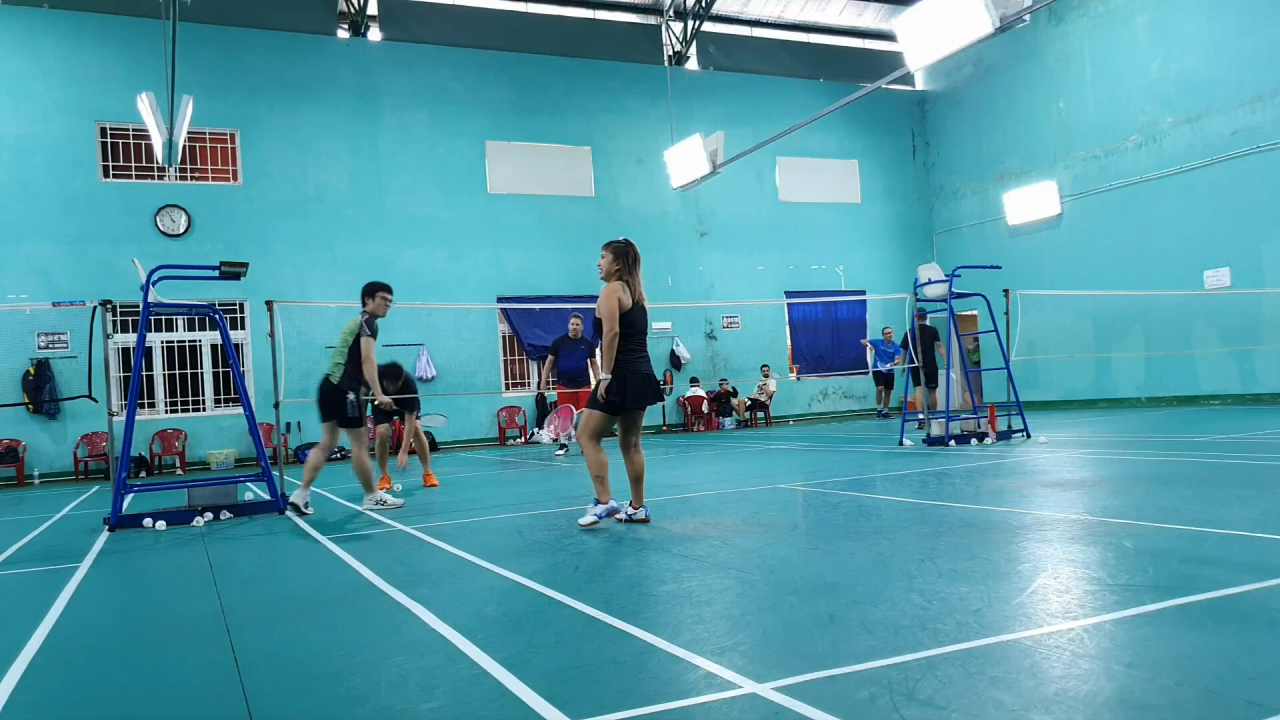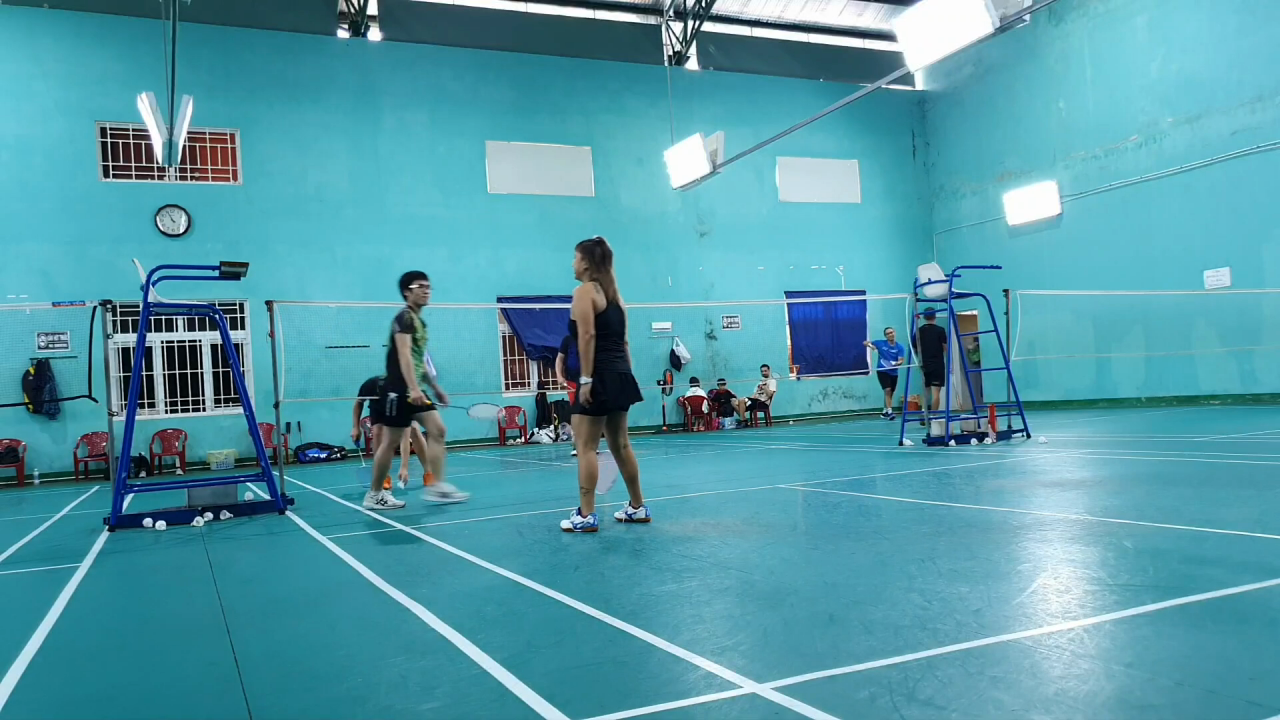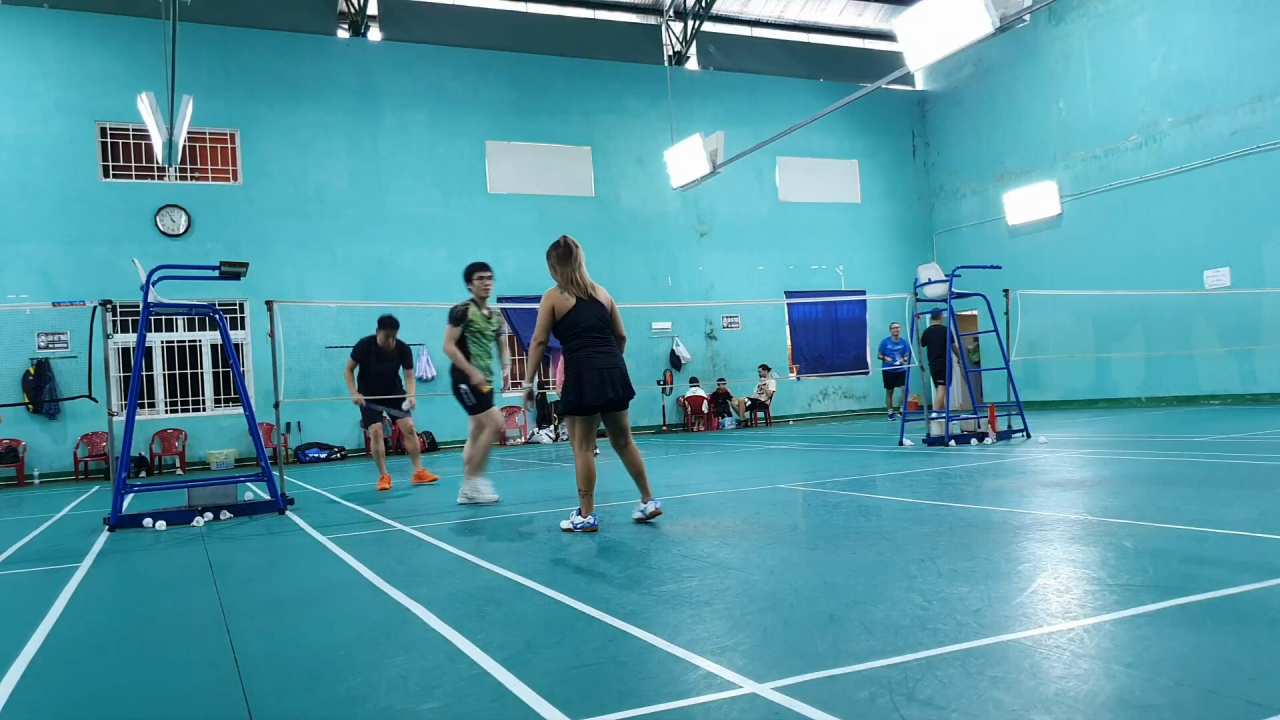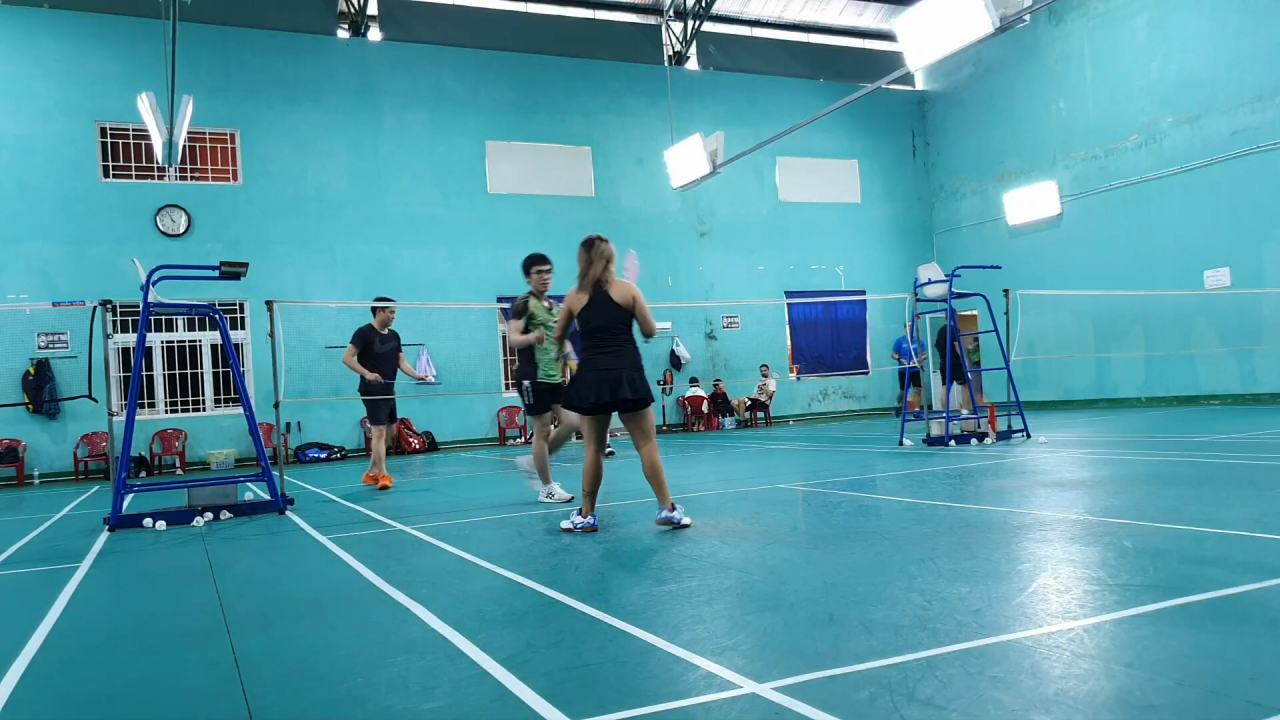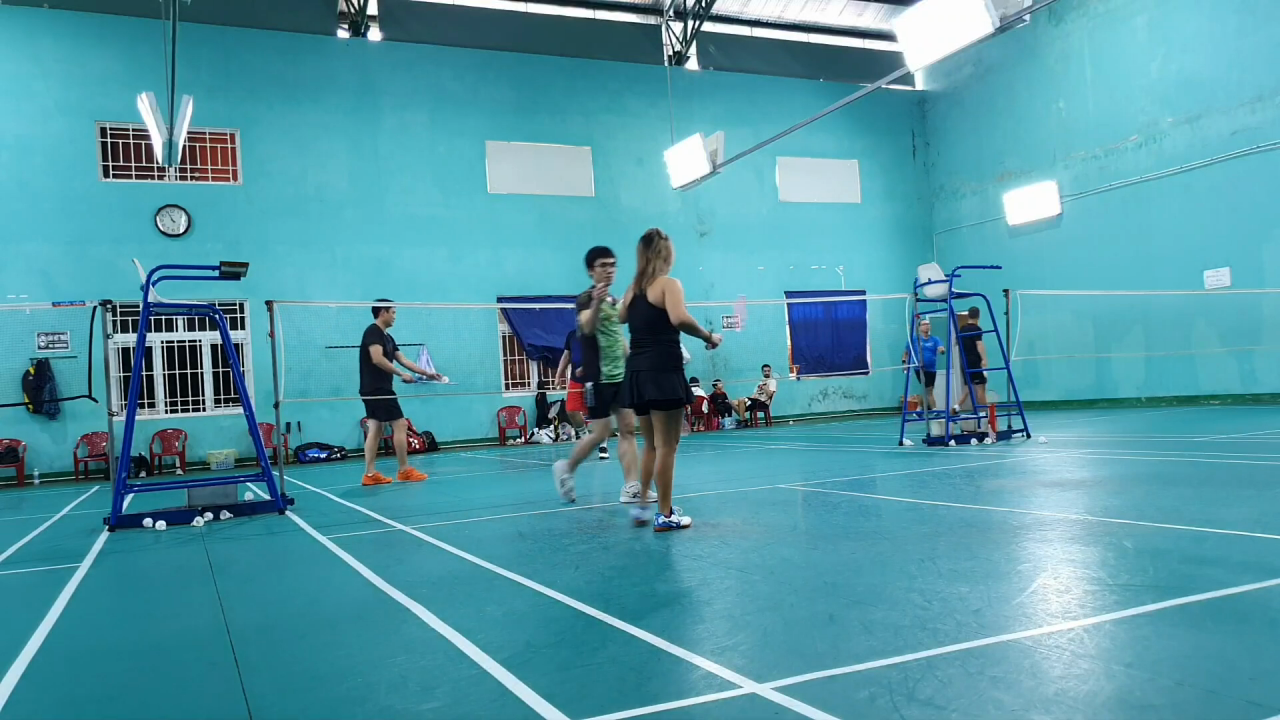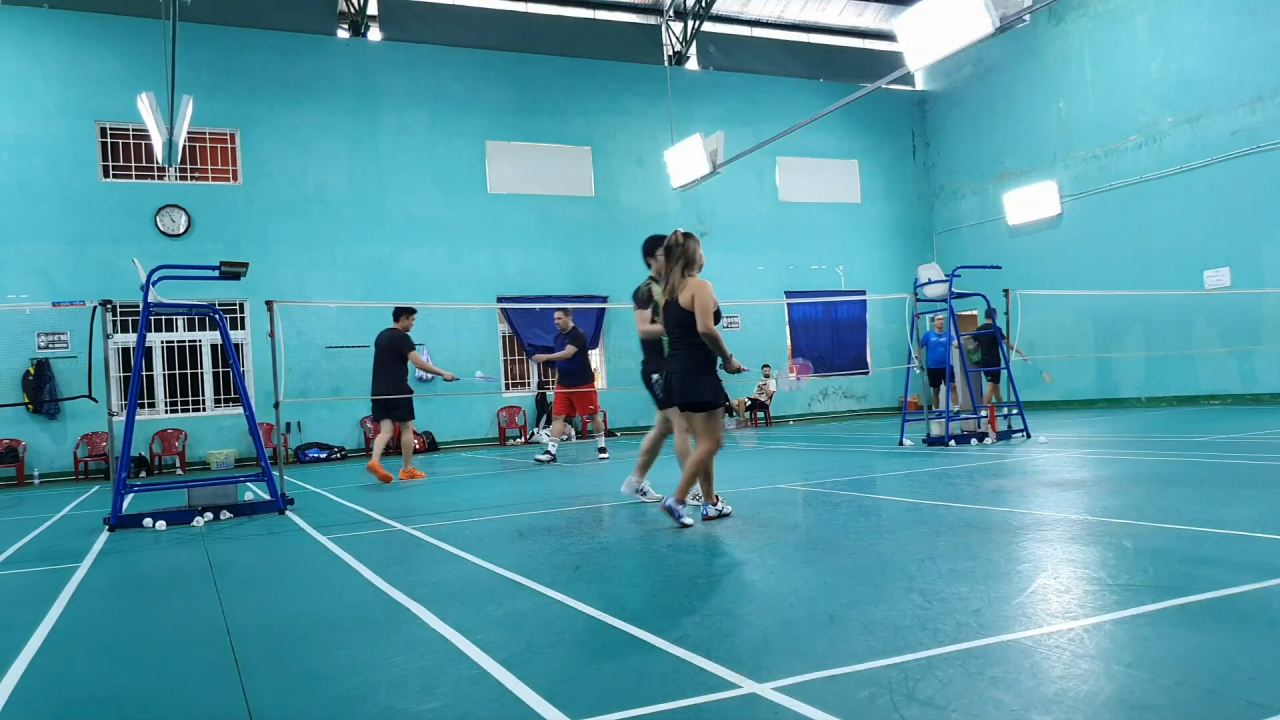
dt=0.4s
person 1, frame 1
left shoulder: (611, 290)
right shoulder: (636, 293)
left elbow: (612, 334)
left wrist: (605, 375)
left hip: (621, 376)
right hip: (640, 375)
left knee: (588, 437)
right knee: (631, 444)
left ankle: (604, 501)
right ankle: (638, 507)
person 1, frame 2
left shoulder: (585, 291)
right shoulder: (614, 295)
left elbow: (588, 336)
left wrist: (585, 379)
right wrist: (628, 376)
left hip: (600, 377)
right hip: (620, 375)
left knee: (586, 446)
right knee: (620, 444)
left ankle: (586, 515)
right ankle: (637, 507)
person 1, frame 3
left shoulder: (553, 297)
right shoulder: (600, 292)
left elbow: (539, 342)
right elbow: (621, 336)
left wrist: (529, 383)
left hip: (583, 376)
right hip: (614, 372)
left knee: (583, 448)
right knee: (624, 442)
left ankle: (586, 515)
right ankle: (648, 502)
person 1, frame 4
left shoulder: (576, 296)
right shoulder: (627, 289)
left elbow: (558, 337)
right elbow: (648, 330)
right wrist: (626, 325)
left hip: (592, 378)
right hip: (628, 374)
left knee: (594, 449)
right knee: (647, 445)
left ankle: (586, 515)
right ankle: (667, 509)
person 1, frame 5
left shoulder: (633, 289)
right shoulder: (669, 284)
left elbow: (622, 317)
right elbow: (679, 319)
right wrist: (708, 337)
left hip: (638, 373)
right hip: (663, 373)
left knee: (653, 444)
right knee: (667, 446)
left ankle: (642, 505)
right ankle: (665, 514)
person 1, frame 6
left shoulder: (667, 292)
right shoulder: (700, 287)
right elbow: (706, 329)
right wrist: (727, 358)
left hip: (674, 374)
right hip: (697, 374)
left knee: (706, 441)
right knee: (711, 443)
left ankle: (710, 502)
right ankle: (676, 500)
person 2, frame 1
left shoulder: (356, 324)
right shoulder: (368, 322)
right elbow: (368, 359)
right wrist: (379, 394)
left hip: (330, 386)
right hip: (344, 389)
left knee: (327, 444)
right knee: (360, 443)
left ankle: (300, 494)
right ankle: (372, 496)
person 2, frame 2
left shoulder: (419, 321)
right shoulder: (404, 318)
right elbow: (403, 354)
left wrist: (435, 387)
right wrist: (413, 387)
left hip: (415, 390)
right hip: (398, 389)
left knee: (437, 430)
right knee: (391, 441)
left ankle: (439, 486)
right ankle: (375, 494)
person 2, frame 3
left shoulder: (495, 316)
right shoulder: (461, 311)
left elbow: (503, 347)
right elbow: (449, 346)
left wrist: (506, 369)
right wrist: (472, 372)
left hip: (484, 383)
right hip: (466, 381)
left knee: (478, 433)
right knee: (495, 425)
left ankle: (469, 489)
right ankle: (473, 479)
person 2, frame 4
left shoulder: (555, 307)
right shoulder: (523, 304)
right elbow: (514, 339)
right wrist: (531, 337)
left hip: (555, 377)
right hip: (532, 378)
left knee: (572, 423)
right knee: (543, 431)
left ankle: (531, 462)
right ankle: (547, 486)
person 2, frame 5
left shoulder: (616, 301)
right shoulder: (587, 299)
right elbow: (588, 327)
right wrist: (597, 304)
left hip: (622, 376)
right hip: (598, 377)
left knee: (628, 429)
right knee: (600, 433)
left ankle: (632, 486)
right ankle: (565, 468)
person 2, frame 6
right shoulder: (645, 291)
right elbow: (644, 330)
right hip: (659, 370)
left knee: (663, 428)
right knee: (682, 426)
left ankle: (636, 481)
right ankle: (691, 490)
